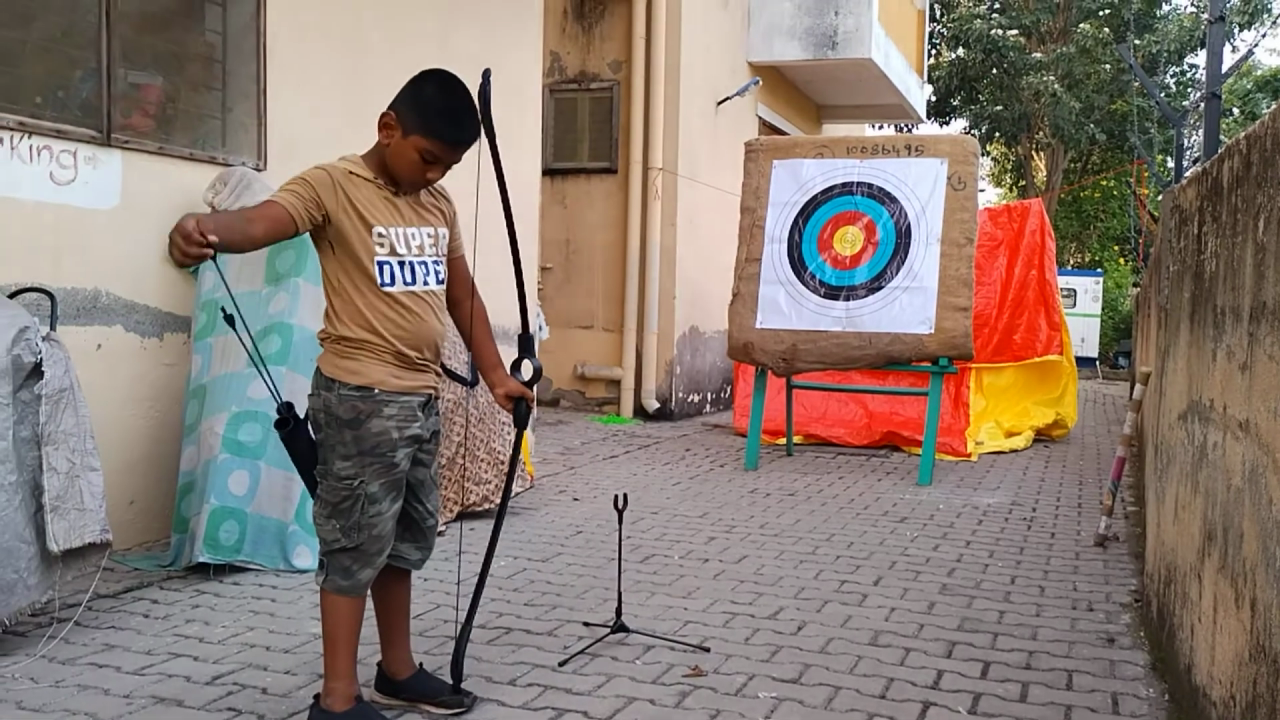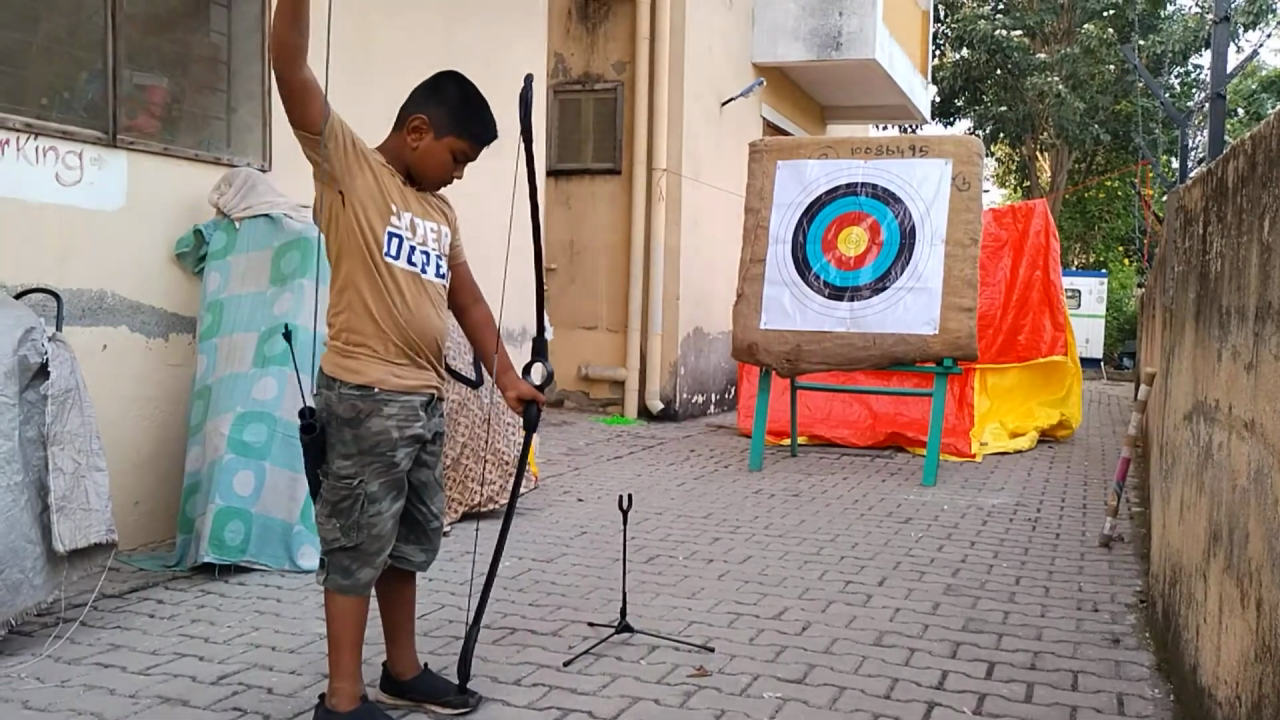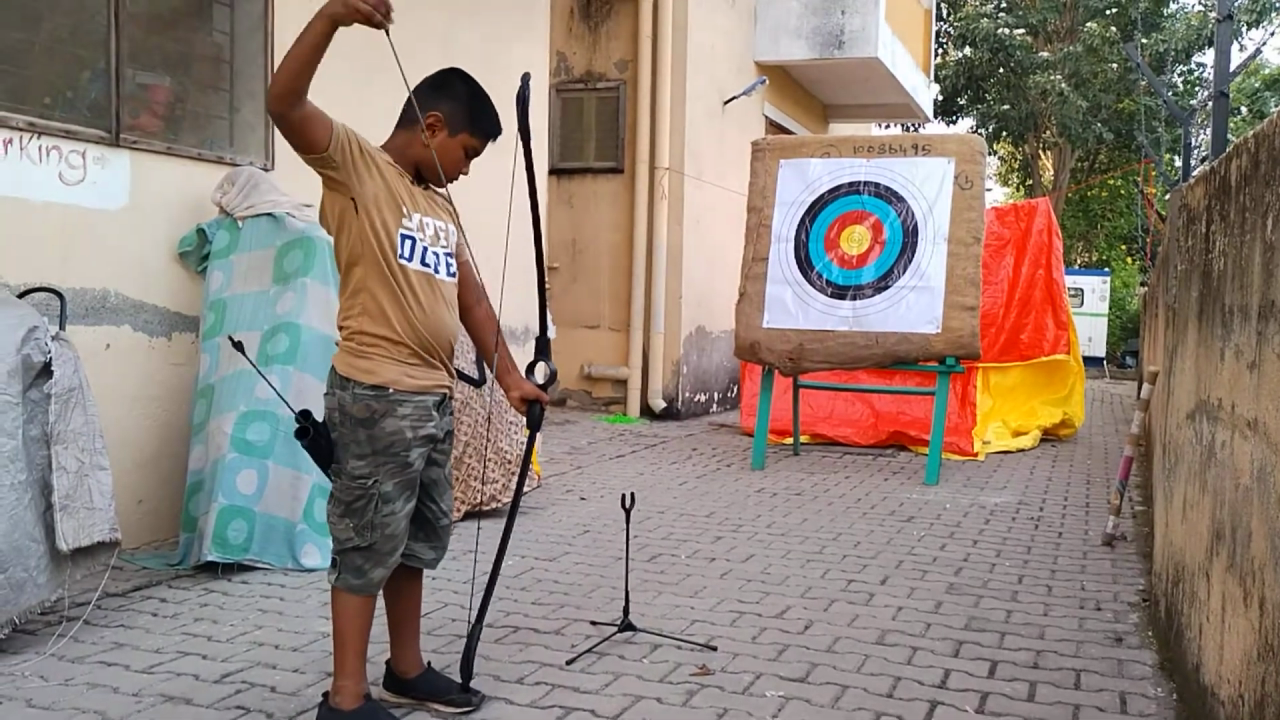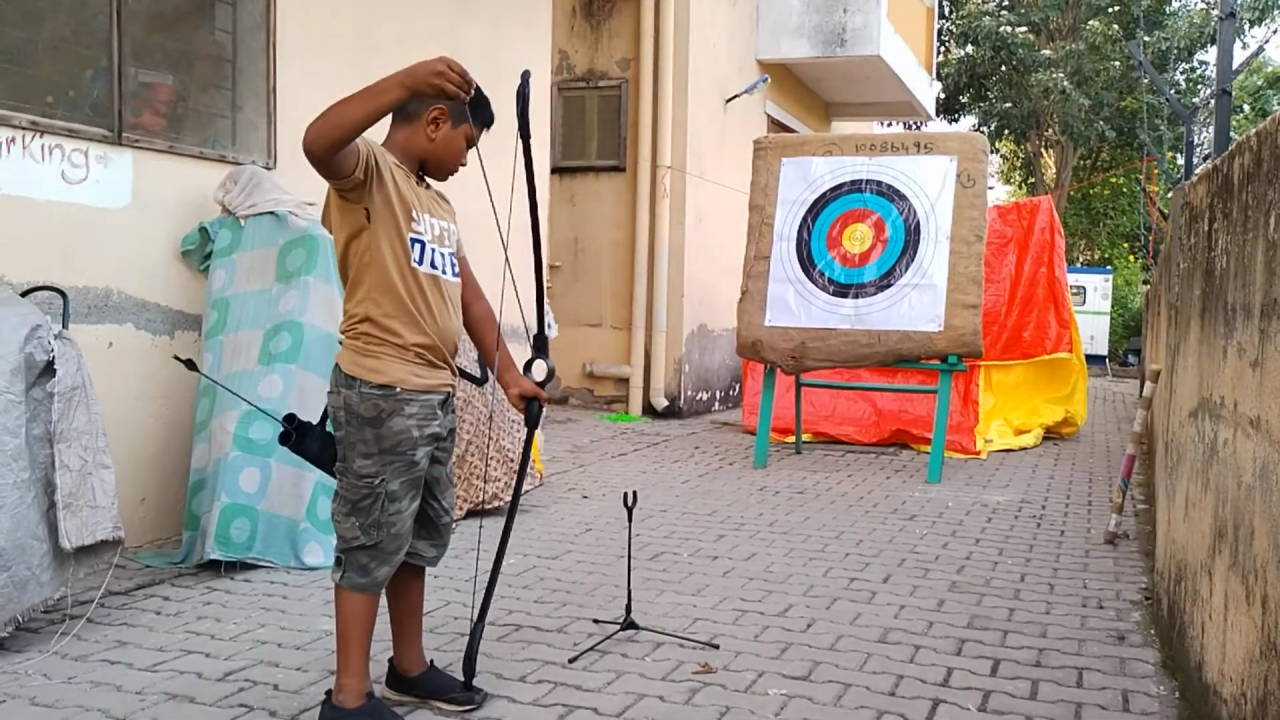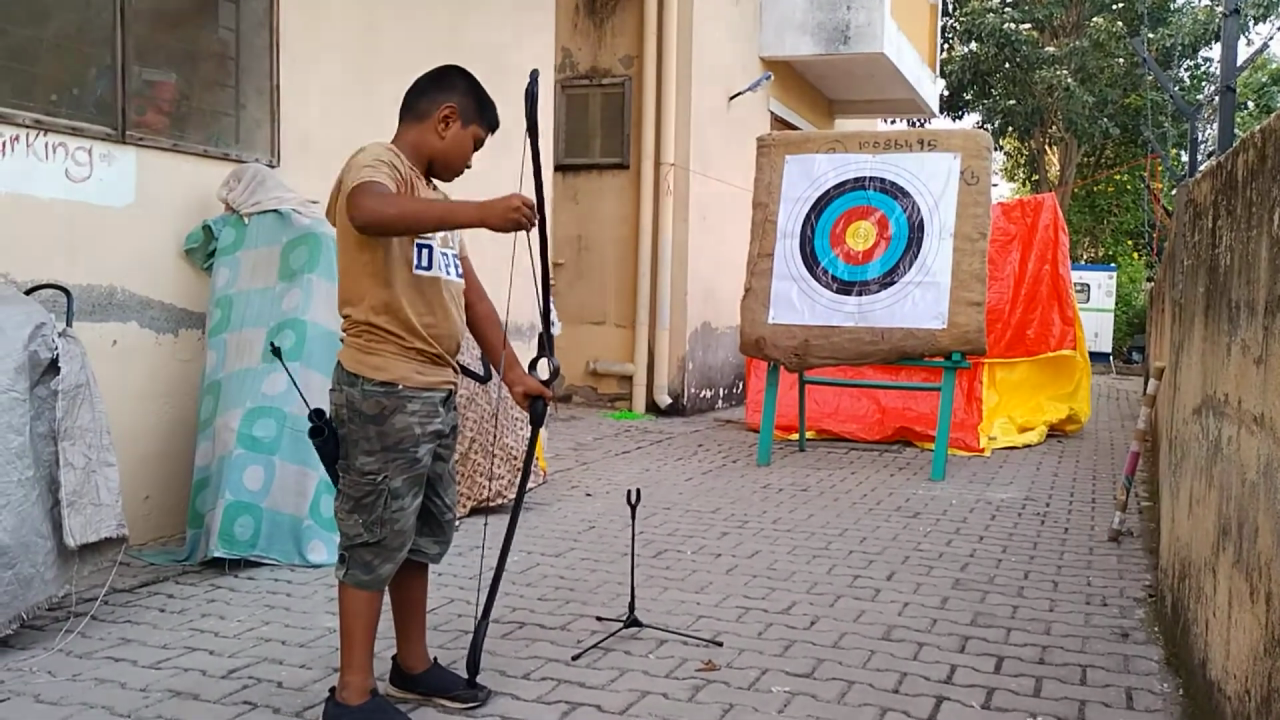
dt=0.7s
person 1, frame 1
left shoulder: (439, 205)
right shoulder: (332, 185)
left elbow: (462, 296)
right elbow: (259, 222)
left wrist: (496, 377)
right wrist: (206, 227)
left hip: (420, 397)
right hip: (359, 398)
left knee: (404, 542)
right knee: (356, 544)
person 1, frame 2
left shoulder: (438, 209)
right shoulder: (347, 164)
left elbow: (465, 297)
right elbow: (291, 74)
left wrist: (506, 377)
left hip: (424, 398)
right hip: (364, 397)
left knee: (409, 542)
right knee: (357, 545)
person 1, frame 3
left shoulder: (440, 205)
right shoulder: (354, 165)
left elbow: (471, 296)
right elbow: (284, 105)
left wrist: (509, 375)
left hip: (434, 398)
right hip: (376, 397)
left knee: (416, 542)
right knee: (368, 544)
person 1, frame 4
left shoulder: (438, 203)
right shoulder: (369, 171)
left elbow: (470, 295)
right elbow: (318, 142)
left wrist: (509, 375)
right wrist: (407, 78)
left hip: (434, 395)
right hip: (380, 394)
left knee: (419, 540)
right knee: (372, 543)
person 1, frame 5
left shoulder: (433, 202)
right shoulder: (377, 166)
left elbow: (472, 295)
right elbow: (371, 214)
left wrist: (513, 373)
right wrist: (483, 212)
left hip: (435, 392)
right hip: (381, 391)
left knee: (421, 536)
right knee: (375, 539)
left ankle: (413, 665)
